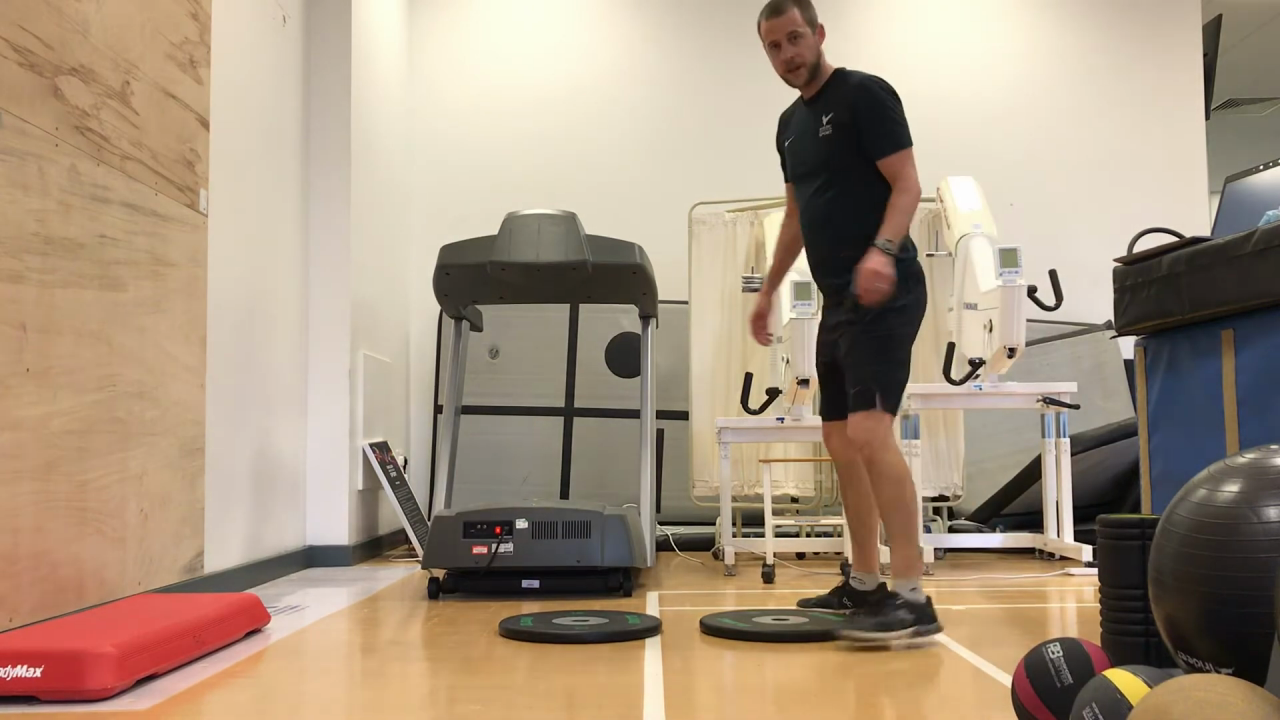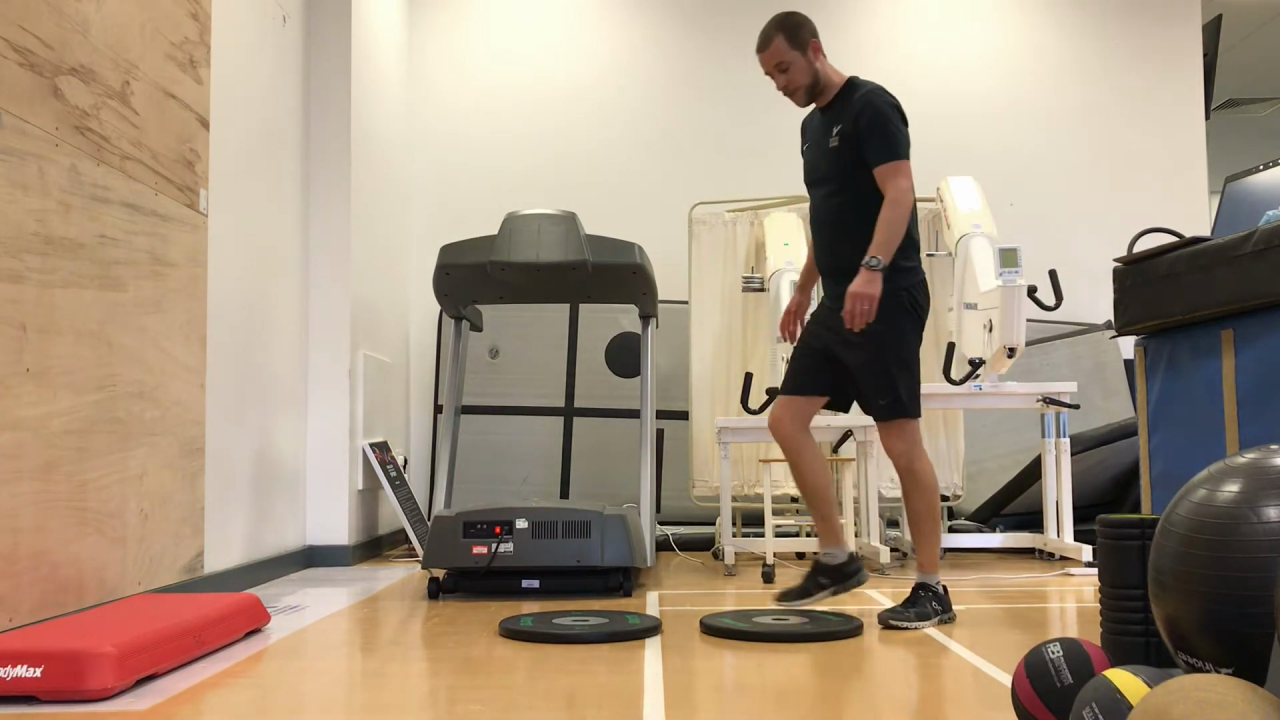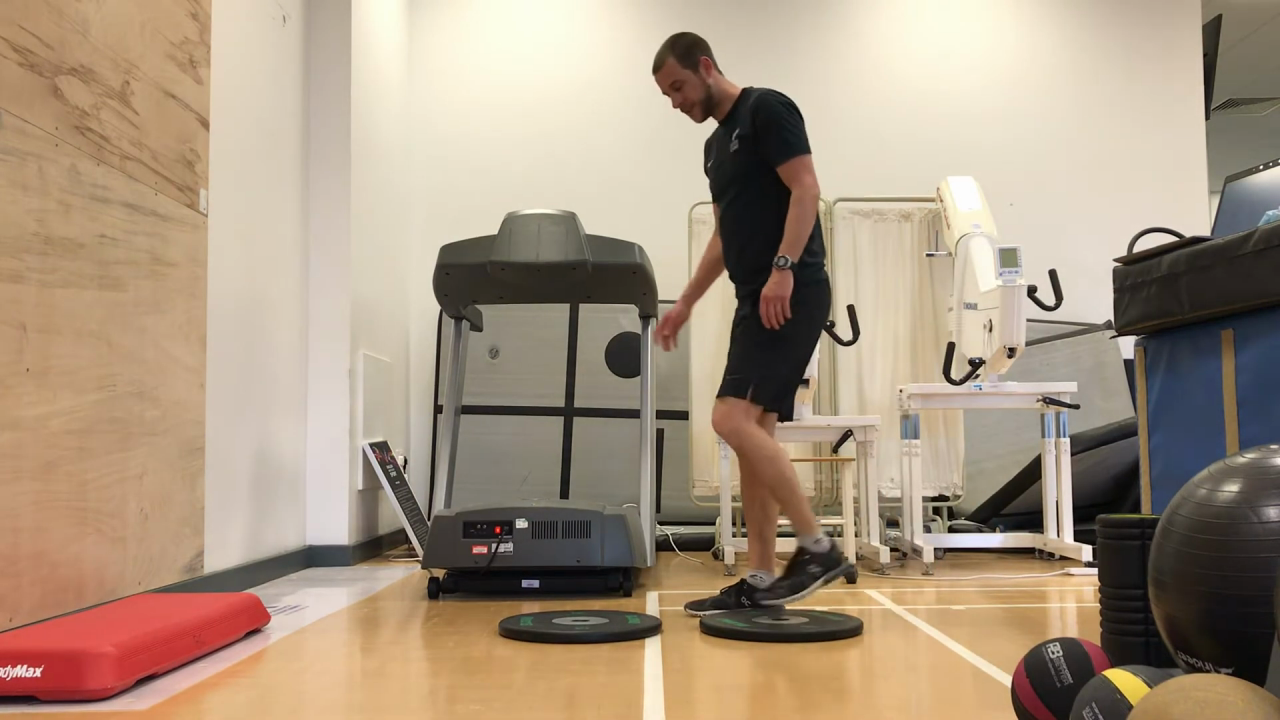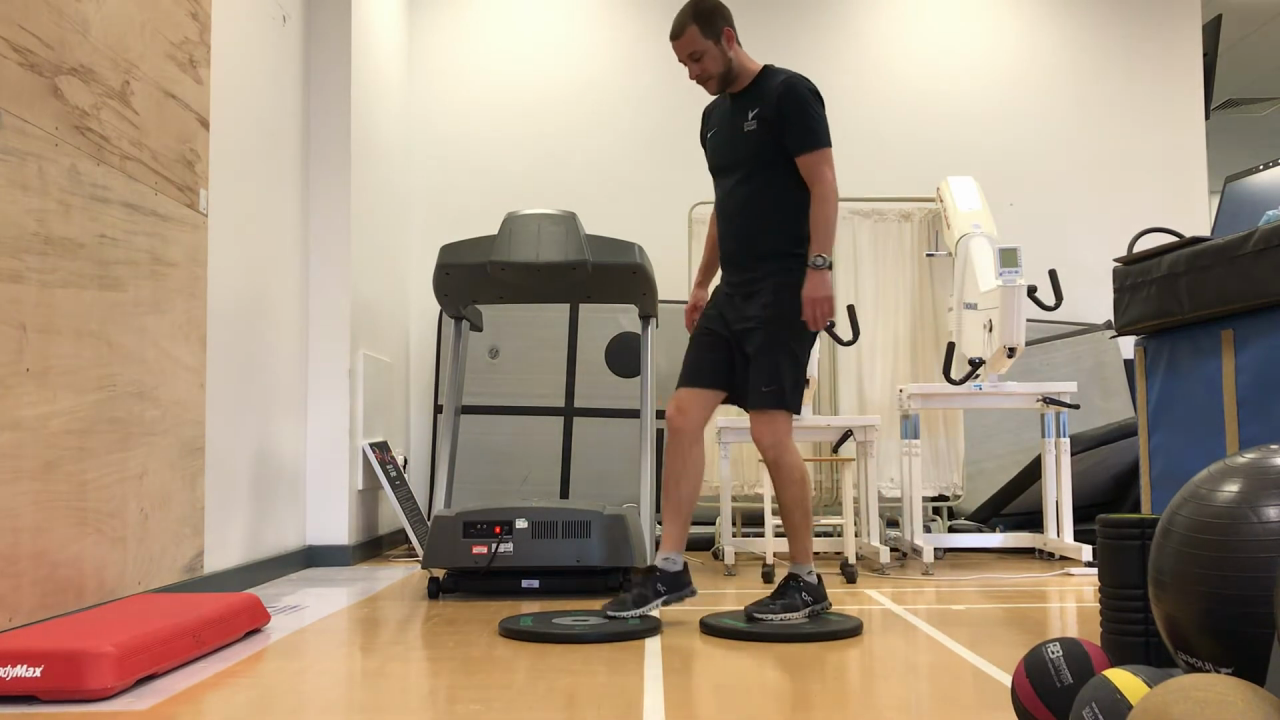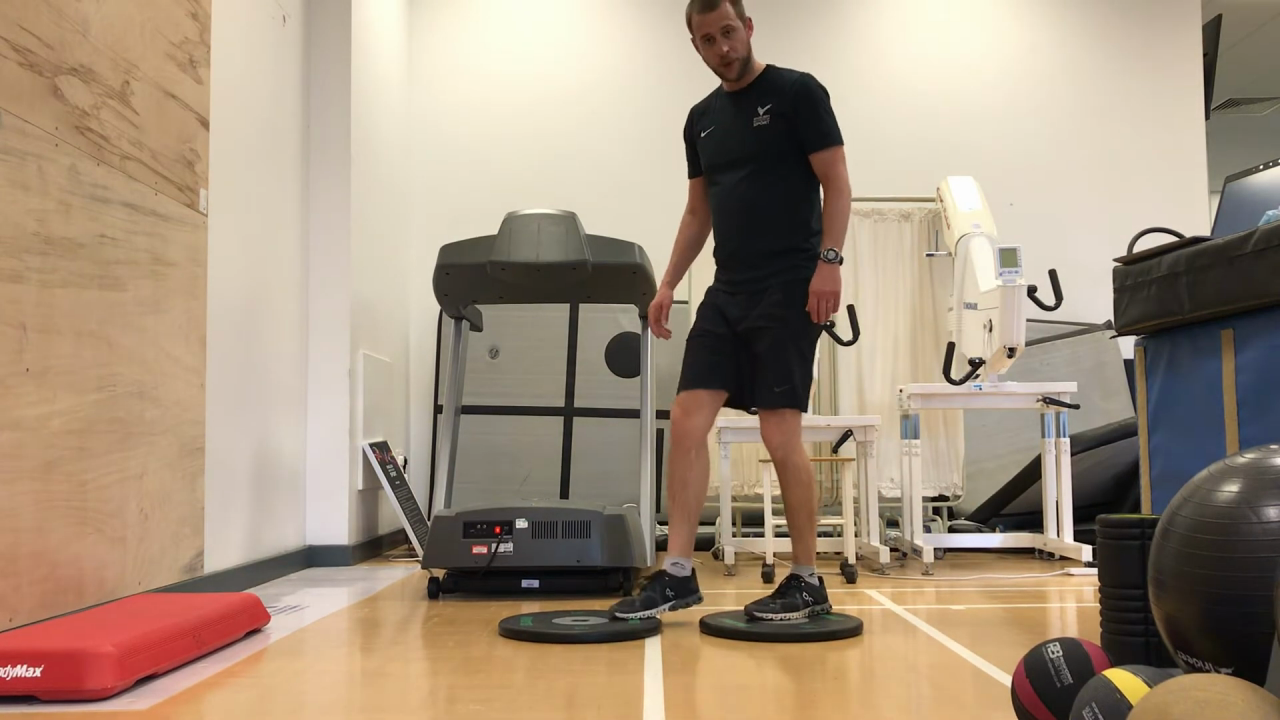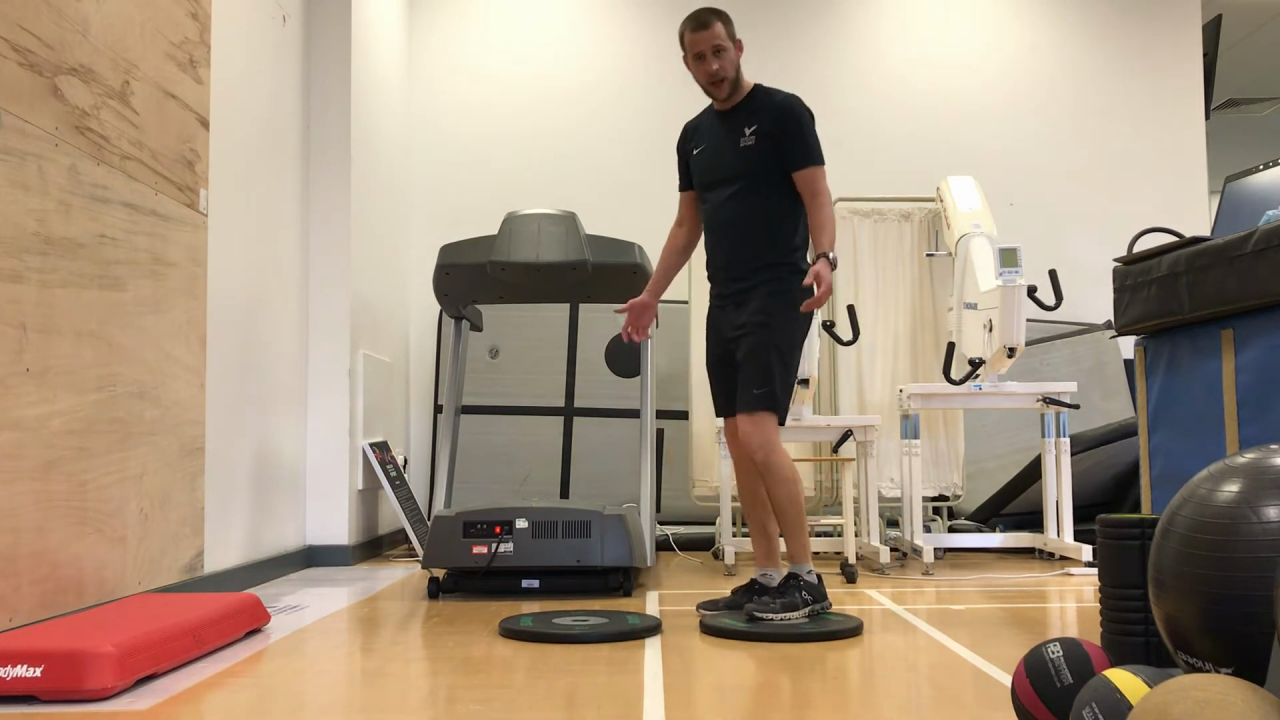
dt=0.7s
person 1, frame 1
left shoulder: (864, 95)
right shoulder: (791, 123)
left elbow: (905, 182)
left wrist: (883, 250)
right wrist: (768, 291)
left hip: (883, 293)
right hip: (838, 299)
left knee: (869, 432)
right knee: (843, 442)
left ankle: (910, 595)
right ankle: (866, 584)
person 1, frame 2
left shoulder: (870, 106)
right shoulder: (812, 124)
left elbow: (899, 193)
left wrist: (873, 270)
right wrist: (803, 290)
left hip: (885, 298)
right hip: (837, 303)
left knee: (900, 443)
right knee: (786, 419)
left ankle: (932, 588)
right ankle: (835, 557)
person 1, frame 3
left shoulder: (766, 109)
right shoulder: (716, 144)
left elbow: (805, 188)
left wrist: (784, 268)
right wrist: (685, 303)
left hip: (790, 294)
right hip: (755, 301)
left knee: (734, 420)
right knee: (753, 436)
left ankle: (817, 548)
right ankle: (760, 578)
person 1, frame 4
left shoulder: (789, 93)
right shoulder: (713, 117)
left elbow: (823, 185)
left wrist: (820, 267)
right wrist: (701, 286)
left hip: (782, 294)
right hip: (734, 292)
left knee: (770, 435)
right knee: (683, 418)
left ankle: (805, 581)
right ankle: (669, 569)
person 1, frame 5
left shoulder: (797, 92)
right shoulder: (702, 118)
left elbow: (836, 182)
left wrist: (829, 260)
right wrist: (668, 283)
left hip: (787, 289)
right hip: (727, 291)
left knee: (780, 435)
right knee: (686, 423)
left ankle: (807, 581)
right ankle: (676, 573)
person 1, frame 6
left shoulder: (783, 112)
right shoulder: (695, 135)
left elbow: (817, 198)
right elbow: (688, 225)
left wrist: (823, 259)
right wrist: (651, 294)
left hip: (776, 297)
right hip: (725, 301)
left knee: (758, 437)
right knee: (741, 445)
left ankle: (805, 580)
right ankle: (768, 577)
